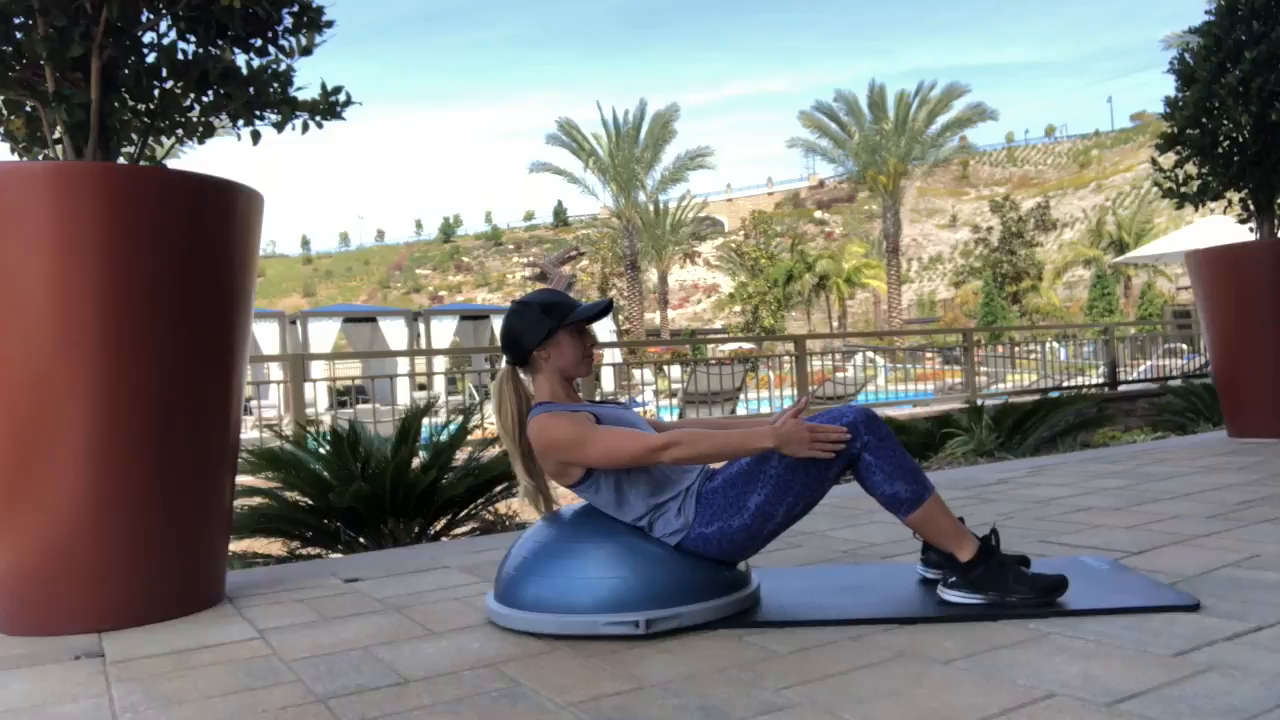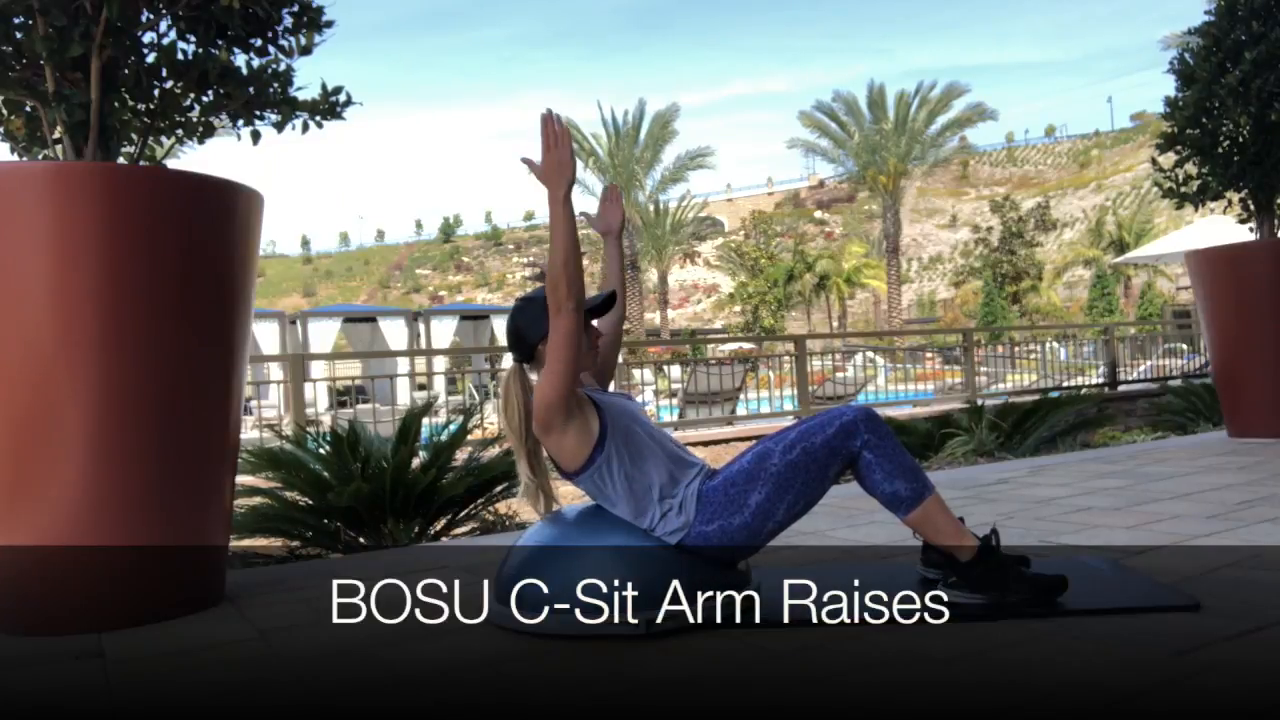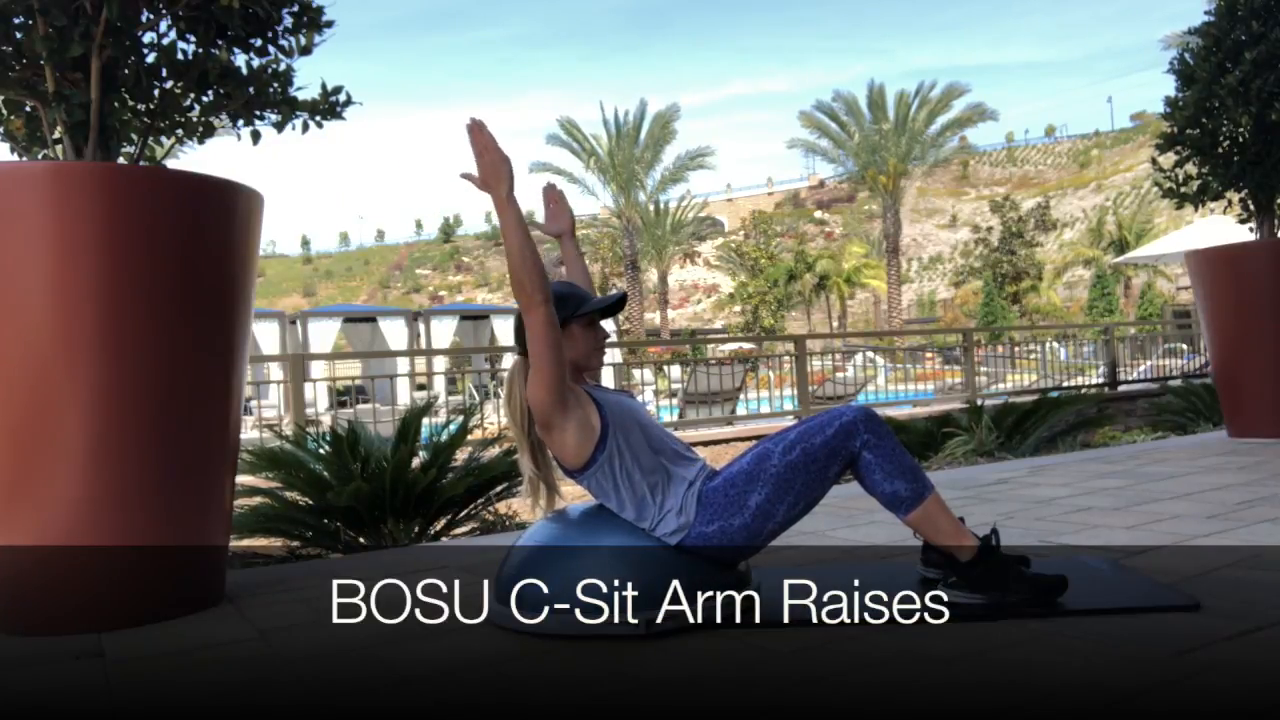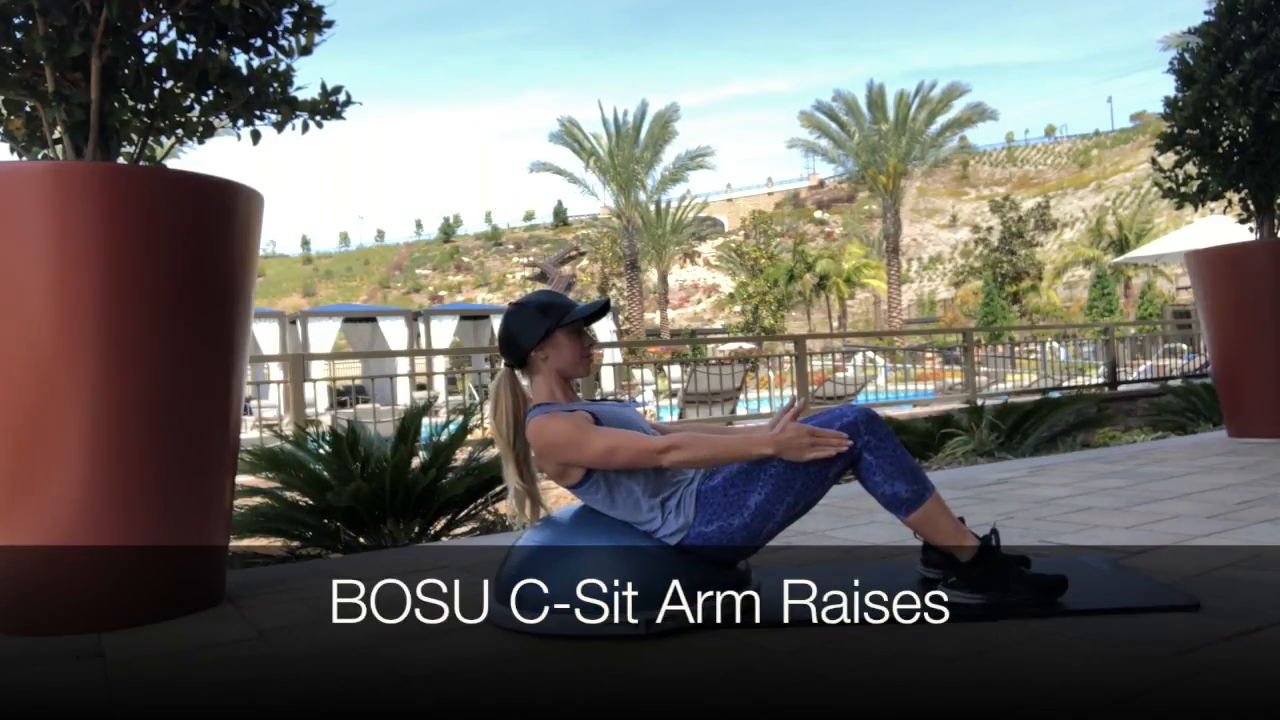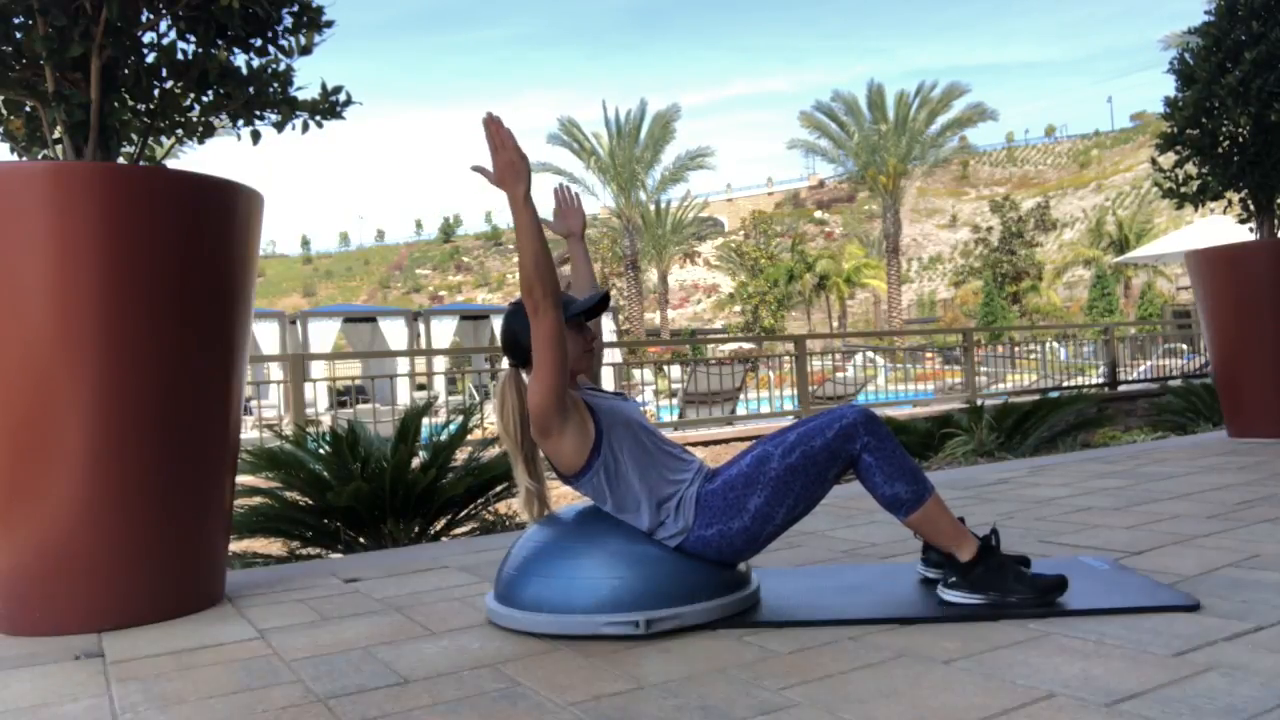
dt=1s
person 1, frame 1
left shoulder: (581, 411)
right shoulder: (548, 428)
left elbow: (675, 426)
right elbow: (662, 448)
left wrist: (765, 423)
right wrist: (770, 439)
left hip: (708, 503)
right hip: (701, 523)
left knee: (853, 424)
right knee: (855, 428)
left ankle: (950, 550)
right ankle: (973, 563)
person 1, frame 2
left shoulder: (585, 394)
right shoulder: (554, 412)
left elbow: (611, 314)
right elbow: (562, 310)
left wrist: (612, 238)
right wrist: (561, 193)
left hip: (710, 506)
right hip: (702, 524)
left knee: (853, 427)
right knee: (857, 427)
left ankle: (953, 551)
right ankle: (972, 564)
person 1, frame 3
left shoulder: (579, 391)
right shoulder: (550, 404)
left elbow: (578, 313)
right elbow: (538, 308)
left wrist: (564, 238)
right wrist: (504, 199)
left hip: (704, 505)
right hip: (706, 522)
left knee: (851, 429)
right knee: (857, 428)
left ankle: (958, 553)
right ankle: (974, 562)
person 1, frame 4
left shoulder: (578, 412)
right shoulder: (549, 430)
left elbow: (672, 431)
right elbow: (661, 453)
left wrist: (762, 431)
right wrist: (770, 445)
left hip: (708, 502)
right hip: (704, 521)
left knee: (852, 425)
right knee: (857, 428)
left ankle: (951, 550)
right ankle: (974, 564)
person 1, frame 5
left shoulder: (579, 398)
right shoulder: (550, 414)
left elbow: (577, 314)
right elbow: (543, 306)
left wrist: (576, 239)
right wrist: (519, 193)
left hip: (710, 501)
right hip: (704, 524)
left knee: (851, 426)
right knee: (858, 430)
left ankle: (949, 551)
right ankle: (974, 566)
